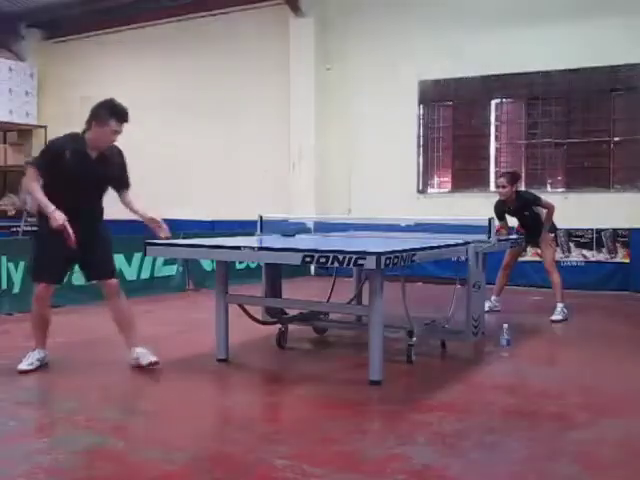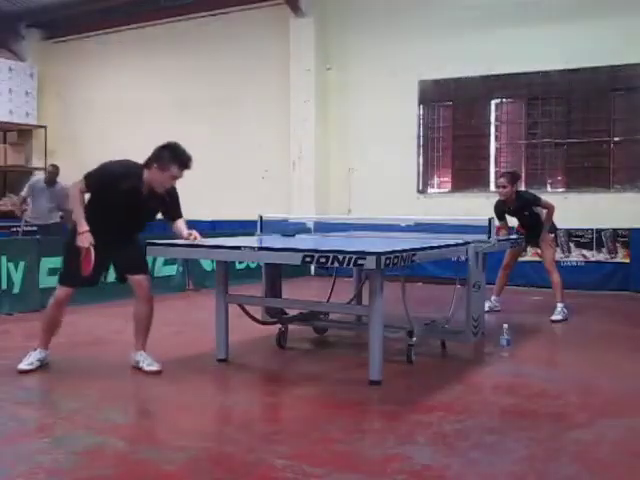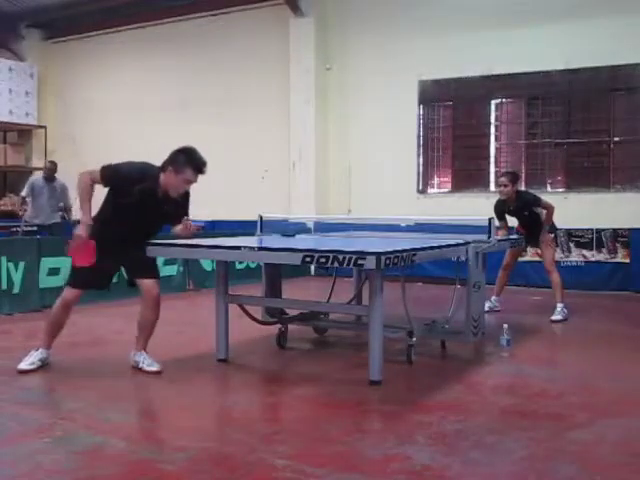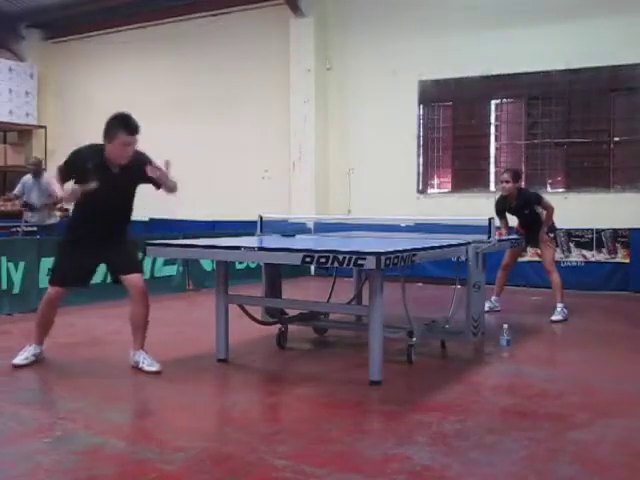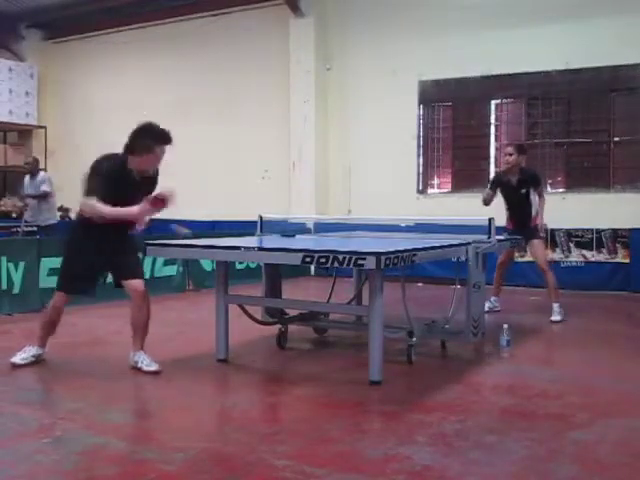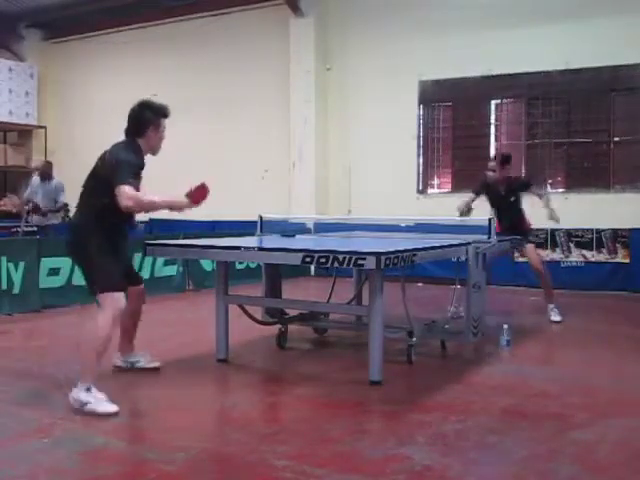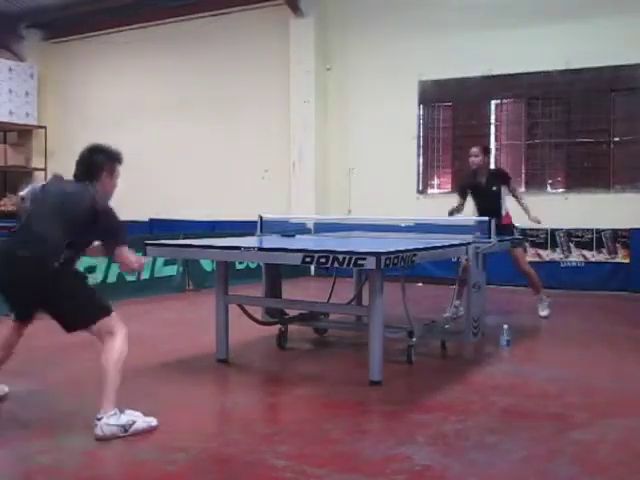
dt=0.5s
person 1, frame 1
left shoulder: (114, 157)
right shoulder: (60, 147)
left elbow: (124, 194)
right elbow: (29, 179)
left wrist: (146, 216)
right wrist: (50, 210)
left hip: (91, 229)
right hip: (54, 228)
left knee: (112, 288)
right knee: (42, 292)
left ankle: (136, 350)
right ankle: (39, 351)
person 1, frame 2
left shoulder: (166, 193)
right shoulder: (116, 172)
left elbow: (175, 220)
right elbow: (75, 190)
left wrist: (185, 233)
right wrist: (83, 229)
left hip: (126, 241)
right hip: (90, 238)
left knee: (143, 288)
right knee: (62, 295)
left ankle: (139, 353)
right ankle: (41, 351)
person 1, frame 3
left shoulder: (180, 197)
right shoulder: (134, 173)
left elbow: (176, 226)
right elbow: (87, 176)
left wrist: (185, 229)
right wrist: (84, 220)
left hip: (137, 245)
right hip: (101, 240)
left knee: (152, 294)
right knee: (69, 297)
left ankle: (139, 353)
right ankle: (43, 350)
person 1, frame 4
left shoulder: (139, 161)
right shoulder: (84, 156)
left elbow: (171, 188)
right elbow: (56, 177)
left wrist: (165, 178)
right wrist: (61, 194)
left hip: (116, 239)
right hip: (79, 238)
left knee: (139, 288)
right knee: (54, 294)
left ankle: (138, 352)
right ankle: (36, 347)
person 1, frame 5
left shoulder: (149, 175)
right shoulder: (105, 167)
right elbow: (88, 208)
left wrist: (143, 213)
right wrist: (130, 212)
left hip: (120, 239)
right hip: (87, 239)
left knee: (139, 291)
right knee: (61, 298)
left ankle: (138, 353)
right ankle: (38, 347)
person 1, frame 6
left shoulder: (131, 155)
right shoulder: (124, 157)
right elbow: (127, 200)
left wrist: (135, 211)
right wrist: (172, 203)
left hip: (108, 237)
right hip: (90, 238)
left knee: (136, 292)
right knee: (114, 306)
left ankle: (126, 354)
right ankle: (84, 389)
person 1, frame 7
left shoulder: (49, 188)
right shoulder: (98, 206)
right elbow: (128, 263)
right wrist: (139, 260)
right hip: (45, 268)
right knee: (115, 332)
right ankle: (109, 416)
person 2, frame 1
left shoulder: (526, 197)
right shoulder: (499, 206)
left elbow: (551, 208)
right elbow: (504, 229)
left wrist: (544, 232)
right wrist: (500, 232)
left hip: (543, 230)
right hip: (524, 231)
left knee: (550, 267)
right knee: (506, 265)
left ankle: (561, 307)
right ankle: (494, 301)
person 2, frame 2
left shoulder: (526, 197)
right shoulder: (499, 206)
left elbow: (550, 207)
right elbow: (504, 229)
left wrist: (545, 232)
right wrist: (501, 233)
left hip: (543, 230)
right hip: (524, 230)
left knee: (550, 267)
right knee: (505, 265)
left ankle: (561, 307)
right ankle: (494, 301)
person 2, frame 3
left shoulder: (526, 197)
right shoulder: (499, 206)
left elbow: (550, 208)
right elbow: (504, 228)
left wrist: (544, 232)
right wrist: (501, 233)
left hip: (543, 229)
right hip: (524, 230)
left knee: (550, 267)
right knee: (506, 265)
left ankle: (561, 307)
right ankle: (494, 301)
person 2, frame 4
left shoulder: (528, 196)
right shoulder: (500, 203)
left elbow: (550, 209)
right elbow: (504, 225)
left wrist: (543, 231)
right wrist: (503, 232)
left hip: (543, 229)
right hip: (523, 230)
left knee: (549, 267)
right knee: (505, 265)
left ankle: (561, 308)
right ankle: (494, 301)
person 2, frame 5
left shoulder: (530, 175)
right shoulder: (499, 178)
left elbow: (541, 196)
right elbow: (487, 202)
left wrist: (540, 216)
right wrist: (486, 197)
left hip: (531, 225)
right hip: (512, 226)
left knee: (543, 265)
right knee: (501, 264)
left ankle: (556, 306)
right ankle: (494, 301)
person 2, frame 6
left shoulder: (518, 182)
right shoulder: (485, 185)
left elbow: (542, 195)
right elbow: (468, 202)
left wrist: (550, 210)
right wrist: (464, 207)
left hip: (521, 230)
right hip: (500, 230)
left knee: (539, 267)
left ankle: (551, 307)
person 2, frame 7
left shoulder: (499, 174)
right shoulder: (468, 181)
left elbow: (515, 193)
right elbow: (460, 206)
left wrist: (529, 214)
right wrist: (454, 210)
left hip: (504, 225)
left knee: (523, 266)
right knee: (466, 266)
left ankle: (542, 299)
right ankle: (457, 305)
